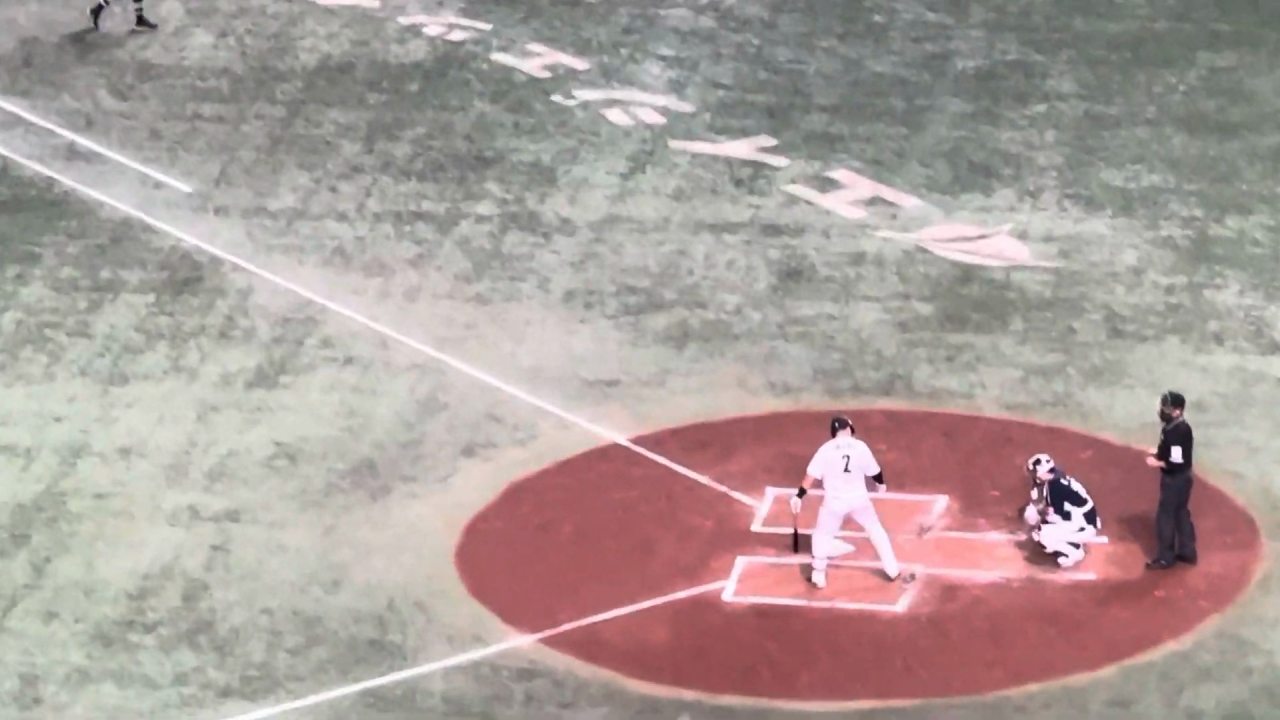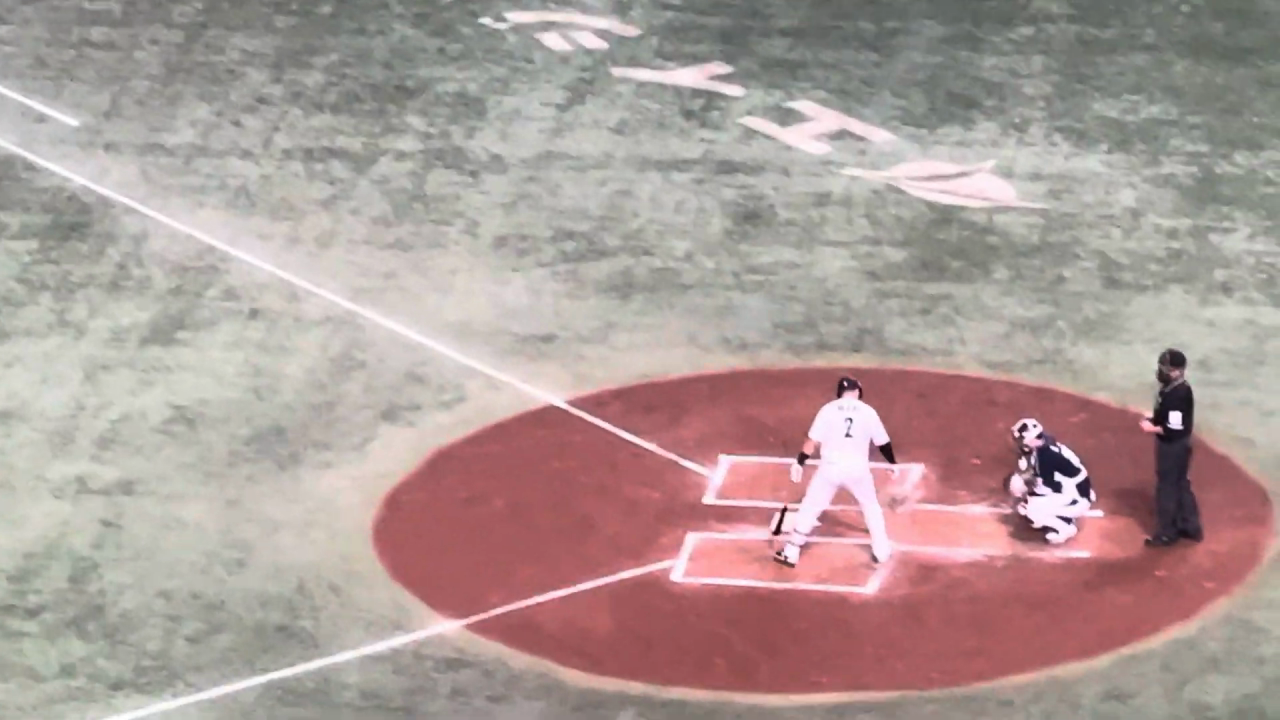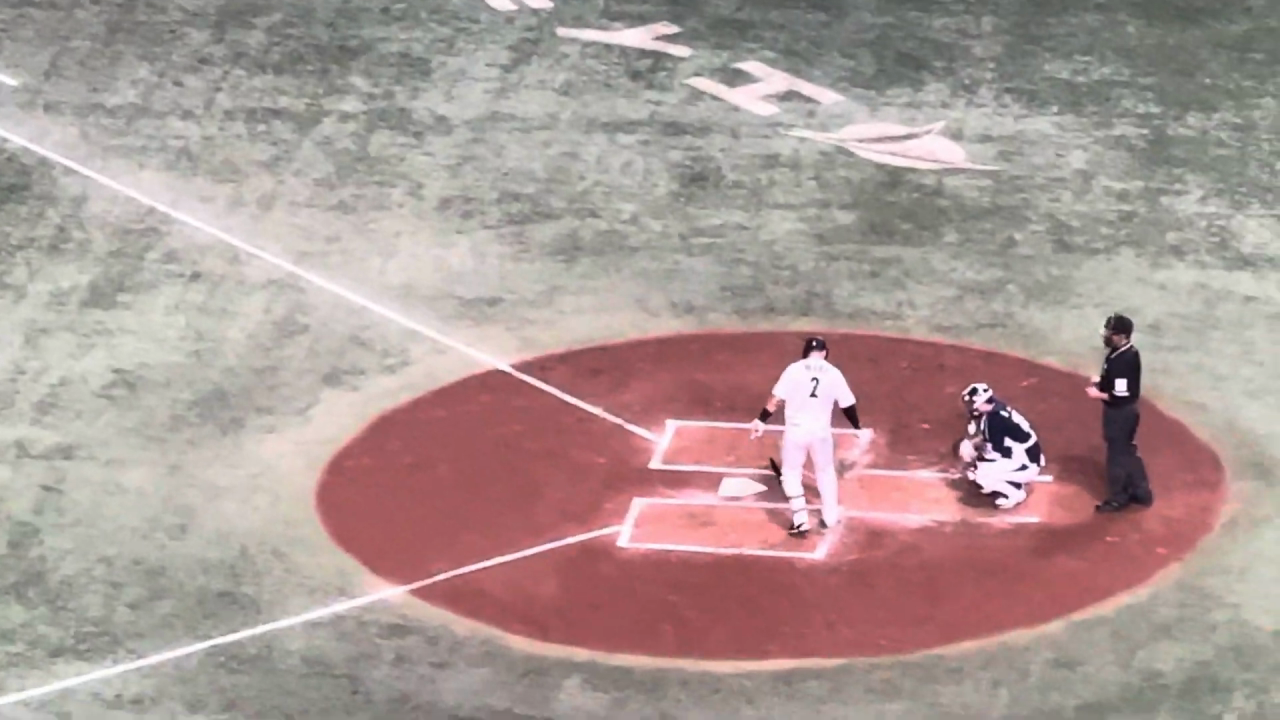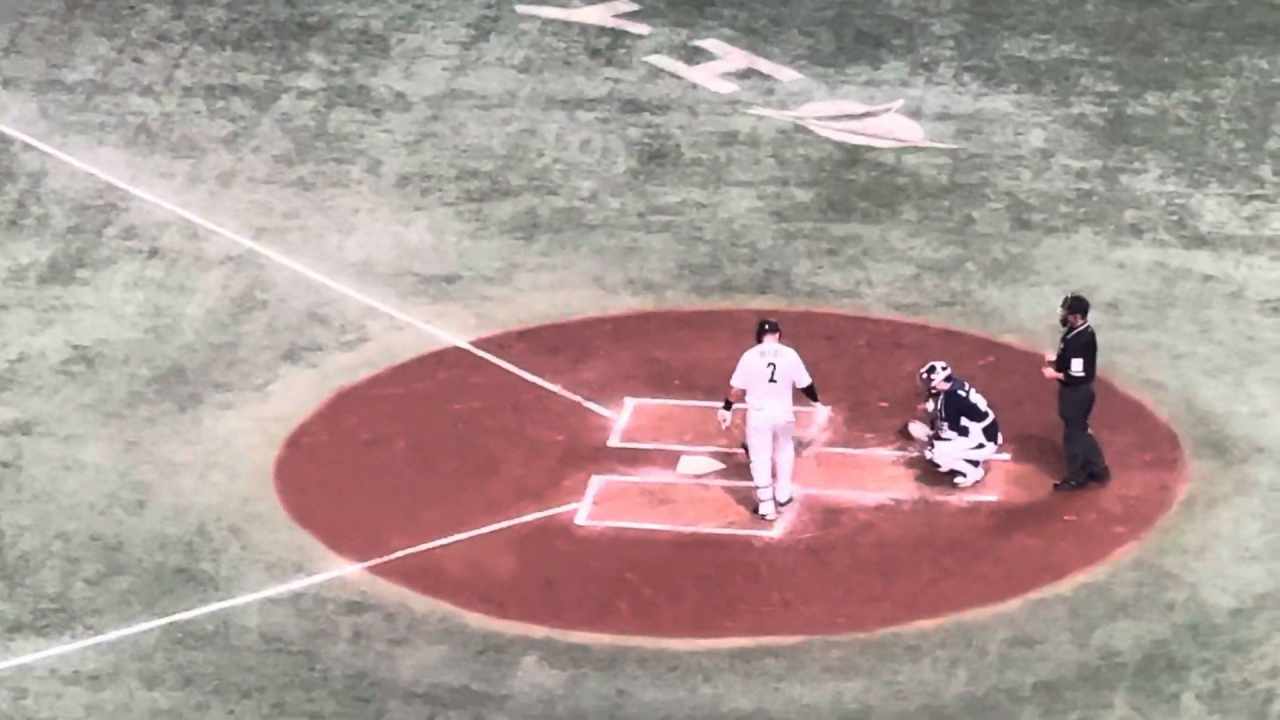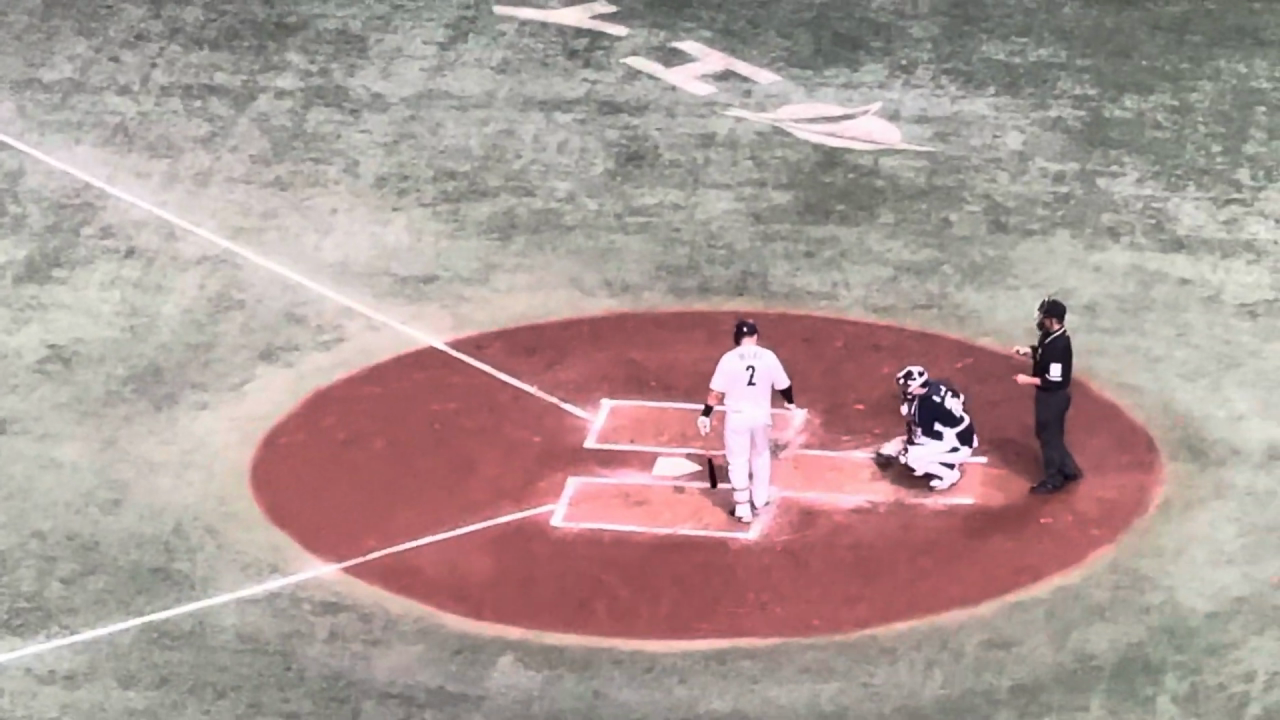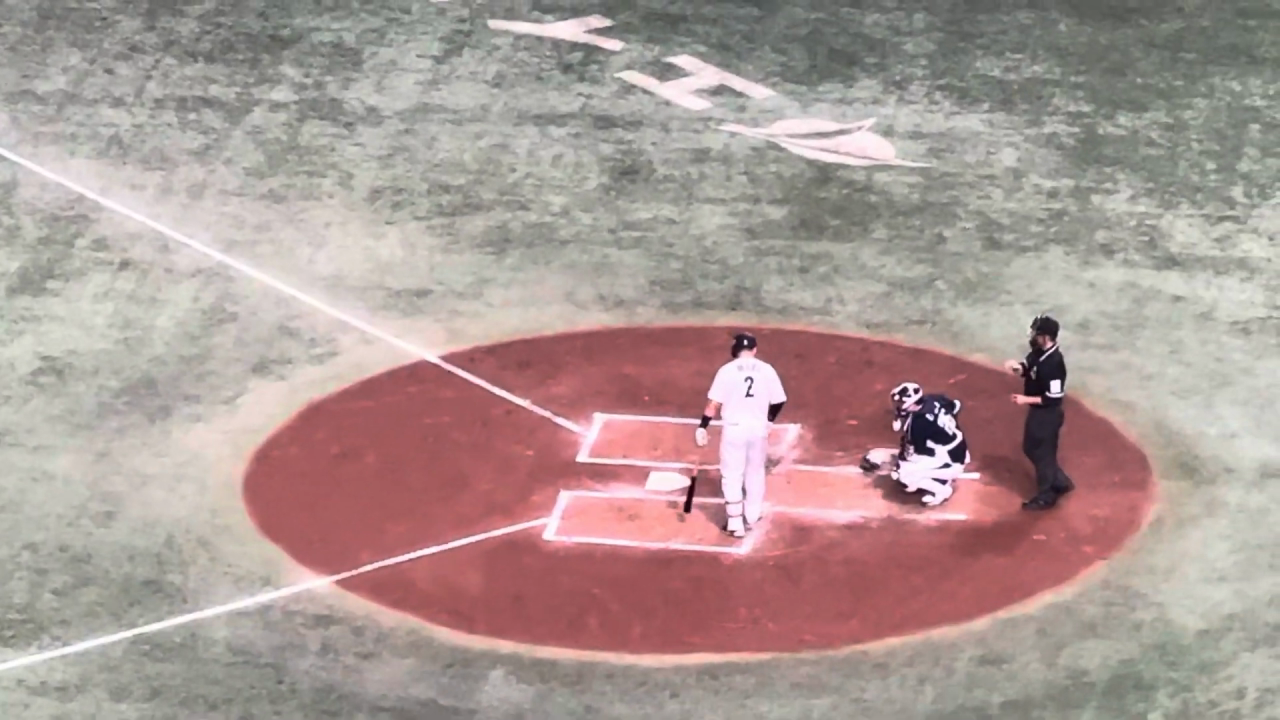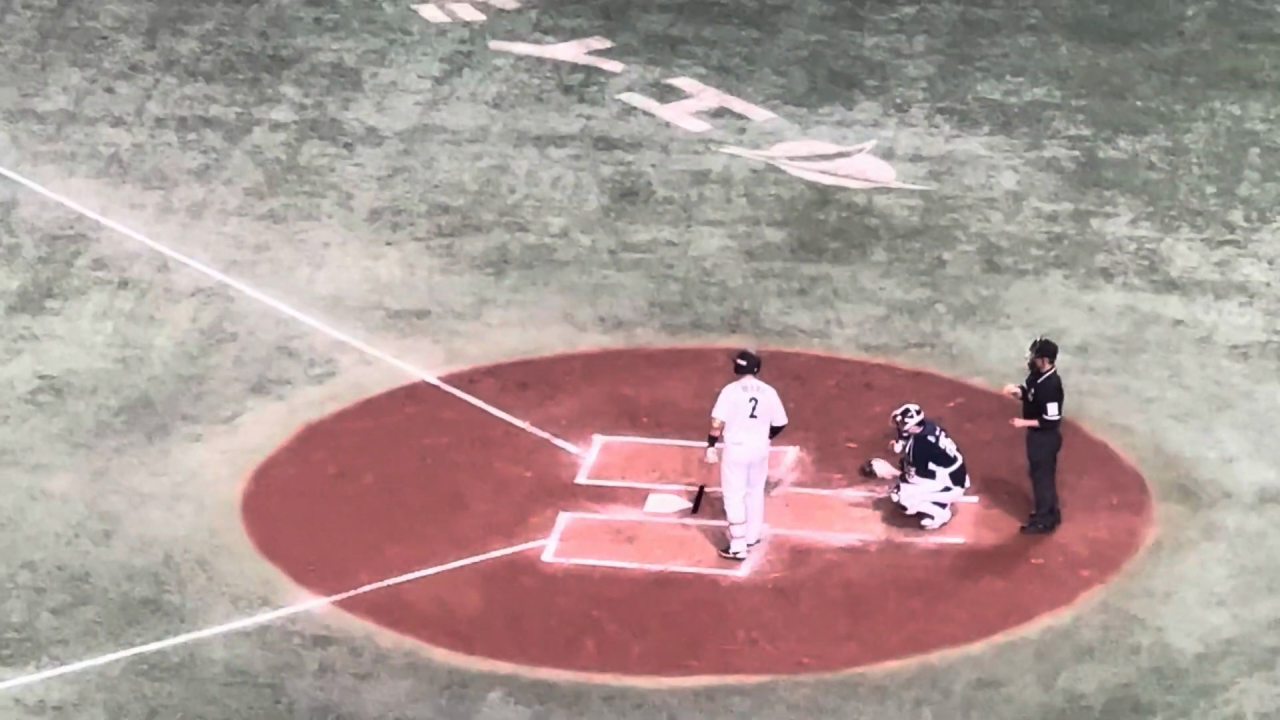
dt=0.3s
person 1, frame 1
left shoulder: (826, 449)
right shoulder: (861, 446)
left elbow: (811, 476)
right elbow: (874, 472)
left wrist: (798, 496)
right wrist: (881, 484)
left hip: (835, 501)
right hip: (859, 498)
left knee: (822, 537)
right knee: (875, 530)
left ankle: (819, 577)
right ankle: (892, 570)
person 1, frame 2
left shoulder: (829, 410)
right shoulder: (868, 412)
left elbow: (813, 441)
right elbow: (883, 442)
left wrist: (799, 464)
right wrist: (892, 463)
left hip: (831, 468)
right hip: (857, 469)
left knee: (809, 507)
right knee: (871, 507)
left ankle: (791, 553)
right ankle: (882, 552)
person 1, frame 3
left shoulder: (794, 369)
right shoulder: (834, 373)
left elbow: (776, 399)
right elbow: (848, 405)
left wrist: (761, 420)
right wrist: (857, 428)
left hip: (795, 430)
right hip: (821, 431)
left knee: (791, 474)
right knee: (825, 472)
left ankle: (800, 520)
right ankle: (830, 517)
person 1, frame 4
left shoulder: (750, 356)
right shoulder: (790, 354)
left elbow: (736, 389)
right elbow: (805, 383)
left wrist: (726, 409)
right wrist: (816, 402)
left hip: (758, 414)
right hip: (783, 413)
left knee: (760, 460)
right knee: (784, 450)
left ankle: (767, 507)
right ankle: (783, 495)
person 1, frame 5
left shoulder: (729, 358)
right shoulder: (769, 356)
left elbow: (716, 392)
right elbow: (783, 385)
left wrist: (705, 415)
right wrist: (790, 403)
left hip: (737, 417)
right hip: (762, 415)
left knee: (738, 462)
right knee: (761, 456)
left ankle: (743, 510)
right ankle: (759, 500)
person 1, frame 6
left shoulder: (727, 370)
right shoulder: (767, 370)
left elbow: (713, 403)
right elbow: (779, 400)
left wrist: (702, 427)
right wrist: (769, 419)
left hip: (734, 429)
right hip: (758, 429)
left knee: (732, 476)
right knee: (755, 472)
left ankle: (735, 524)
right ankle: (752, 516)
person 1, frame 7
left shoulder: (731, 390)
right shoulder: (769, 391)
left elbow: (717, 423)
right elbow: (781, 423)
left wrist: (711, 446)
left hip: (736, 449)
right hip: (759, 449)
left knee: (734, 497)
right knee: (755, 493)
left ankle: (737, 546)
right ankle: (751, 537)
person 2, frame 1
left shoulder: (1175, 432)
right shoulder: (1181, 427)
left elbow: (1175, 463)
left wrist: (1156, 463)
right wrist: (1159, 452)
left hip: (1175, 479)
right hip: (1181, 477)
left knee: (1165, 516)
right knee: (1181, 514)
left ankle: (1165, 557)
right ankle: (1187, 552)
person 2, frame 2
left shoulder: (1175, 395)
right shoulder: (1180, 388)
left elbow: (1174, 429)
left wrist: (1152, 428)
right wrist: (1155, 416)
left hip: (1172, 447)
right hip: (1179, 445)
left knee: (1166, 489)
right knee: (1181, 485)
left ankle: (1167, 533)
right ankle: (1191, 528)
person 2, frame 3
left shoulder: (1120, 361)
right shoulder: (1128, 352)
left elbow: (1119, 395)
left wrist: (1098, 394)
right wrist: (1102, 380)
left hip: (1119, 413)
right hip: (1126, 410)
left knee: (1117, 455)
right knee: (1128, 451)
left ankle: (1118, 498)
right ankle: (1141, 492)
person 2, frame 4
left shoulder: (1077, 340)
right shoulder: (1083, 332)
left elbow: (1075, 376)
left wrist: (1054, 374)
right wrist: (1058, 358)
left hip: (1076, 392)
right hip: (1081, 390)
left knee: (1073, 434)
right knee: (1081, 431)
left ankle: (1076, 477)
right ankle: (1098, 469)
person 2, frame 5
left shoulder: (1057, 346)
right shoulder: (1051, 335)
left elbow: (1053, 380)
right elbow: (1041, 352)
left wrist: (1028, 380)
right wrist: (1027, 351)
left hip: (1053, 397)
right hip: (1050, 396)
left knee: (1050, 438)
right knee: (1046, 434)
left ankle: (1053, 480)
right ankle: (1069, 470)
person 2, frame 6
left shoulder: (1053, 363)
right shoulder: (1038, 351)
left elbow: (1054, 398)
right elbow: (1027, 369)
left wrist: (1026, 400)
right wrist: (1017, 367)
left hip: (1047, 415)
right hip: (1036, 412)
left knee: (1043, 454)
right knee: (1030, 449)
left ankle: (1045, 497)
right ankle: (1059, 482)
person 2, frame 7
left shoulder: (1050, 385)
right shoulder: (1037, 374)
left elbow: (1052, 420)
right elbow: (1027, 394)
left wrist: (1024, 423)
right wrist: (1016, 391)
left hip: (1045, 437)
right hip: (1036, 434)
left knee: (1042, 477)
right knee: (1038, 475)
left ankle: (1044, 520)
right ankle: (1049, 512)
